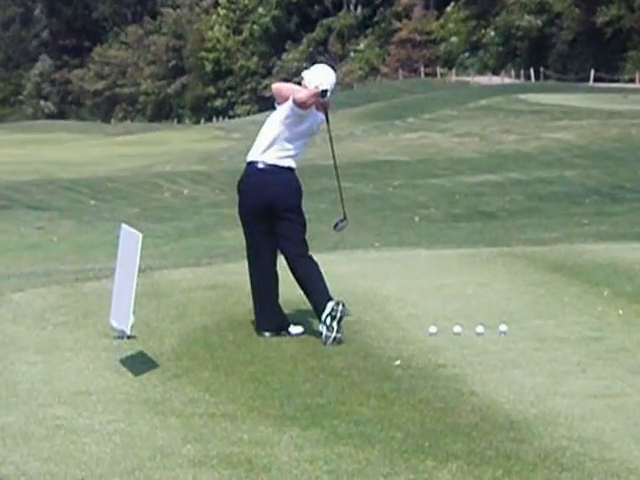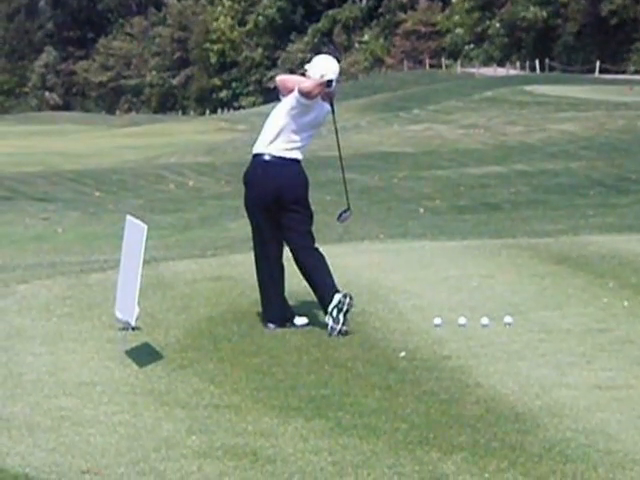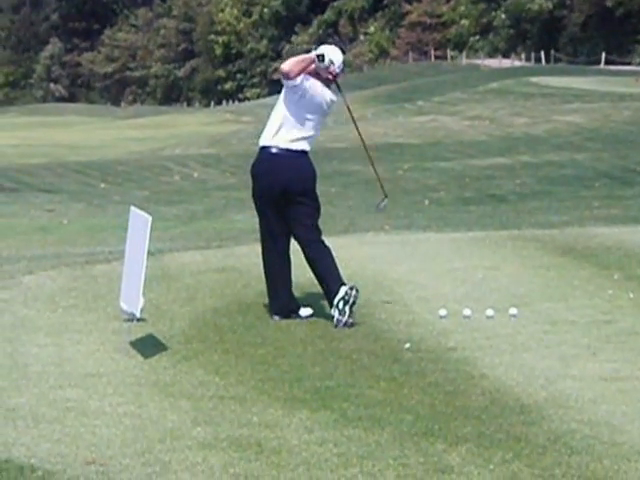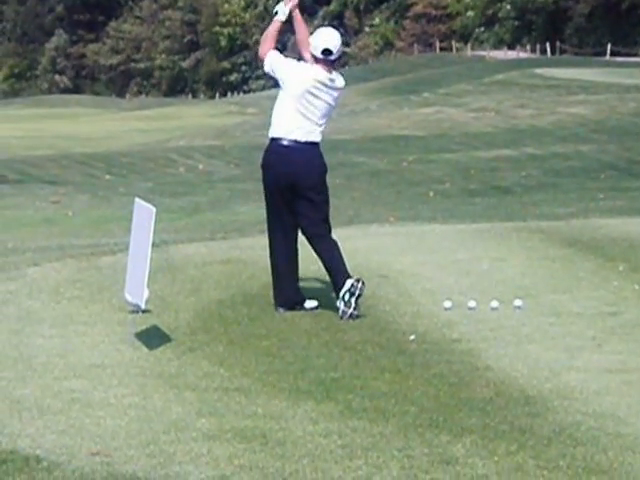
dt=0.5s
person 1, frame 1
left shoulder: (300, 108)
right shoulder: (317, 117)
left elbow: (300, 98)
right elbow: (277, 88)
left wrist: (314, 92)
right wrist: (318, 96)
left hip: (255, 180)
right hip: (285, 182)
left knee: (261, 256)
right knee: (298, 252)
left ankle: (270, 321)
right ankle: (326, 305)
person 1, frame 2
left shoulder: (306, 99)
right shoulder: (323, 109)
left elbow: (305, 87)
right elbow: (282, 80)
left wrist: (318, 83)
right wrist: (326, 88)
left hip: (261, 172)
right hip: (291, 174)
left knee: (267, 247)
right knee: (303, 244)
left ankle: (276, 313)
right ankle: (332, 297)
person 1, frame 3
left shoulder: (304, 85)
right shoulder: (328, 98)
left elbow: (287, 69)
left wrist: (313, 58)
right wrist: (326, 71)
left hip: (269, 164)
right hip: (299, 166)
left knee: (274, 239)
right knee: (310, 236)
left ankle: (282, 304)
right ankle: (338, 290)
person 1, frame 4
left shoulder: (295, 73)
right shoulder: (337, 84)
left elbow: (264, 52)
right elbow: (308, 53)
left hip: (278, 155)
right hip: (309, 158)
left knee: (281, 230)
right knee: (318, 229)
left ankle: (287, 297)
right ankle: (344, 282)
